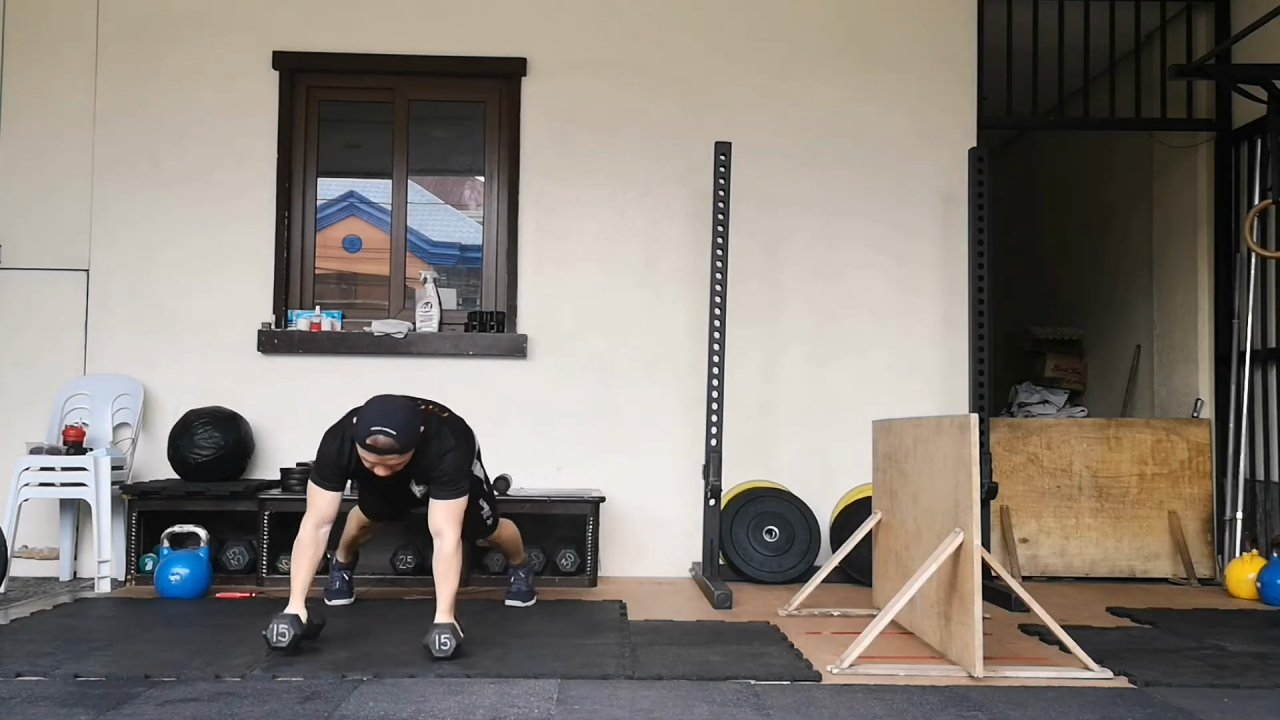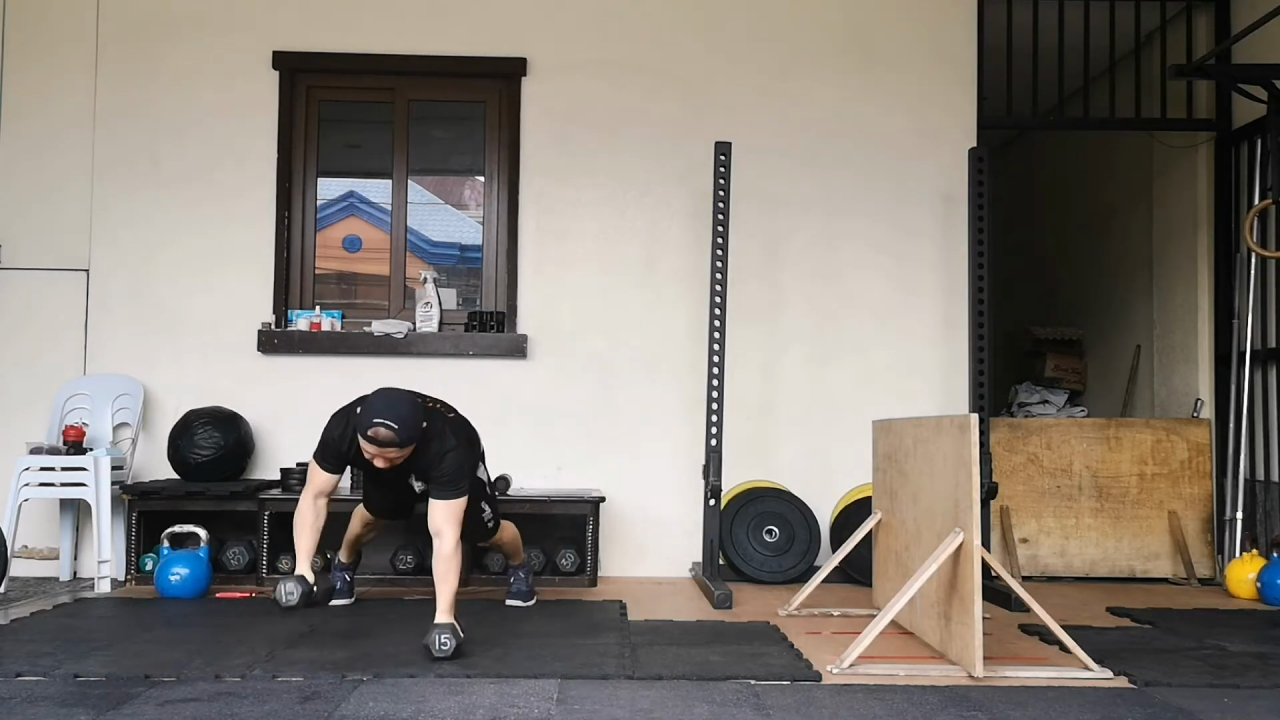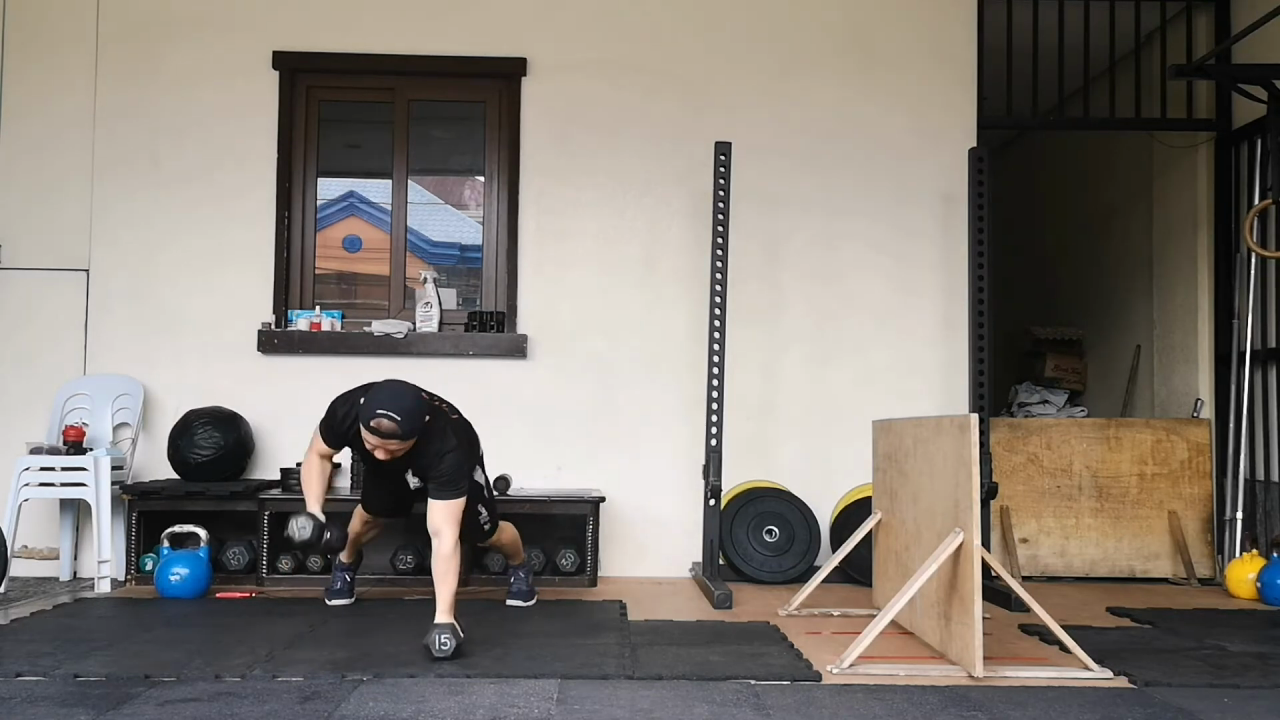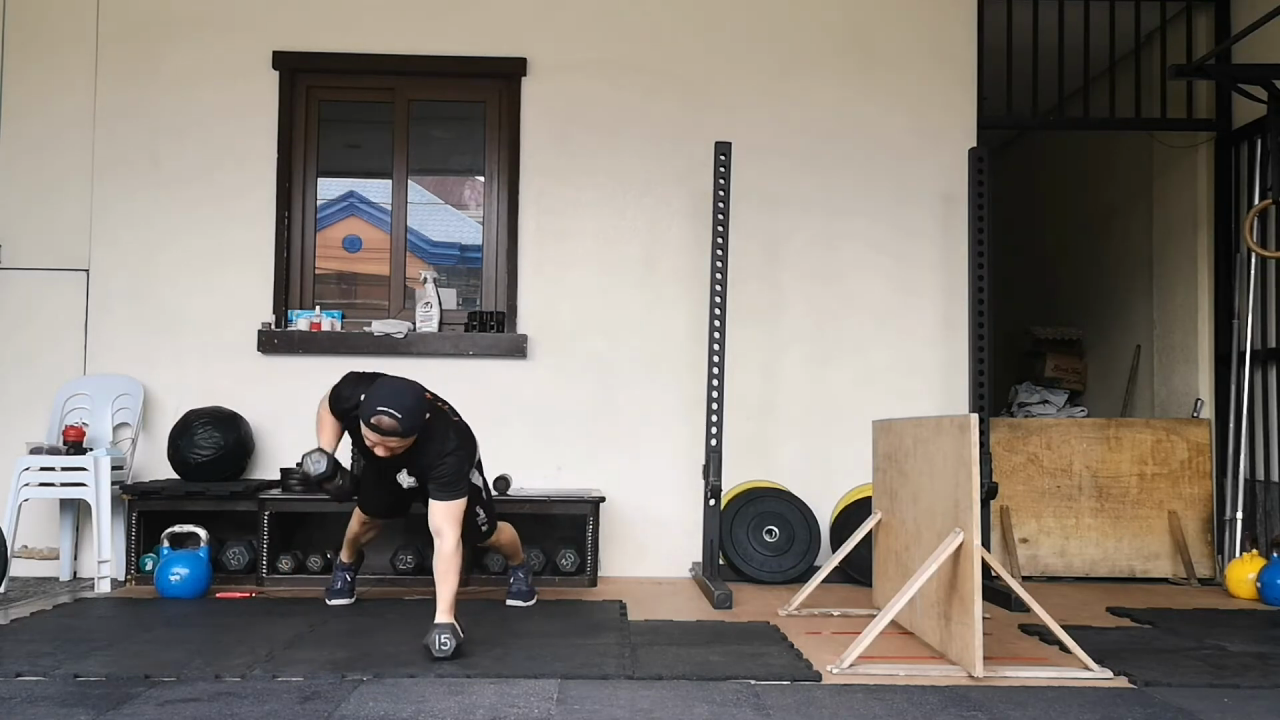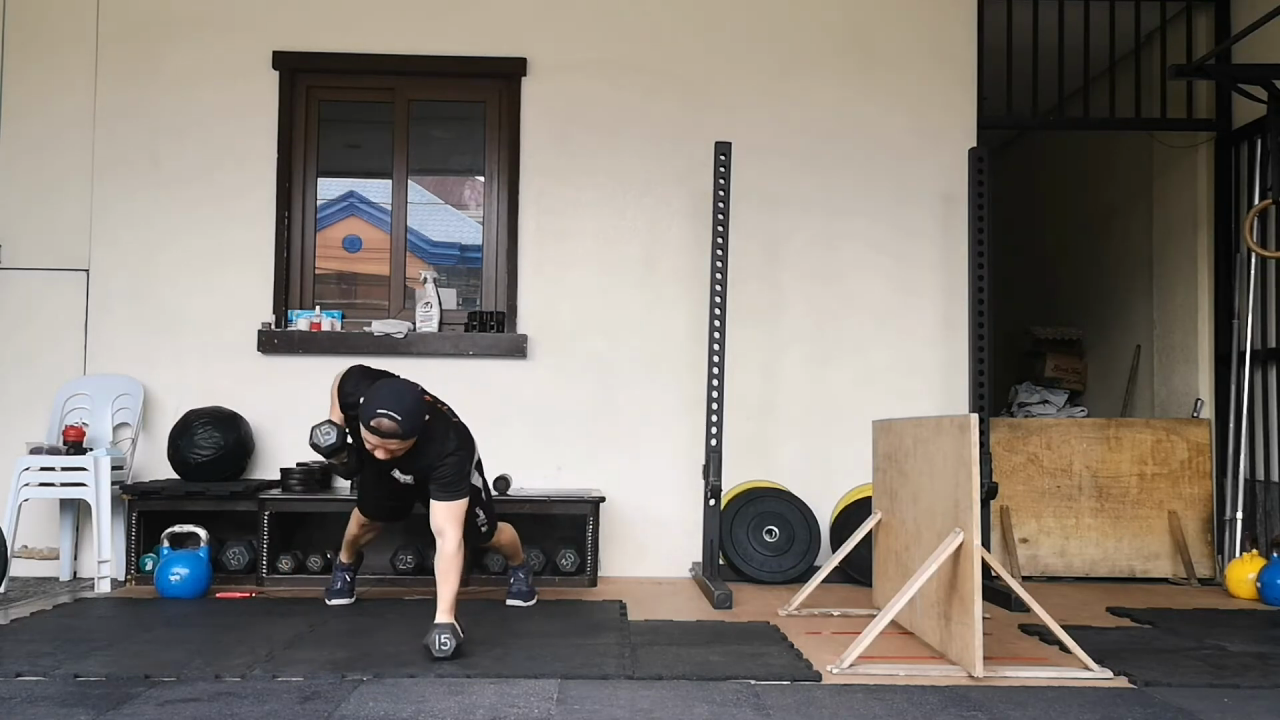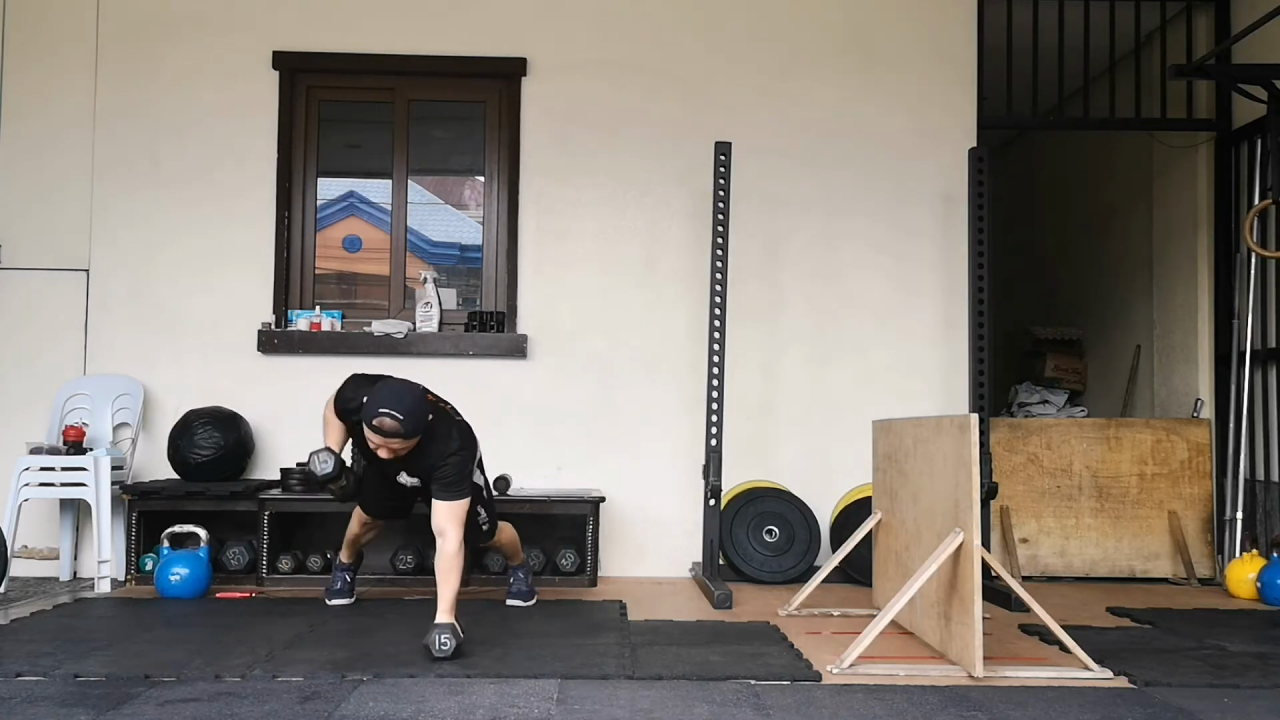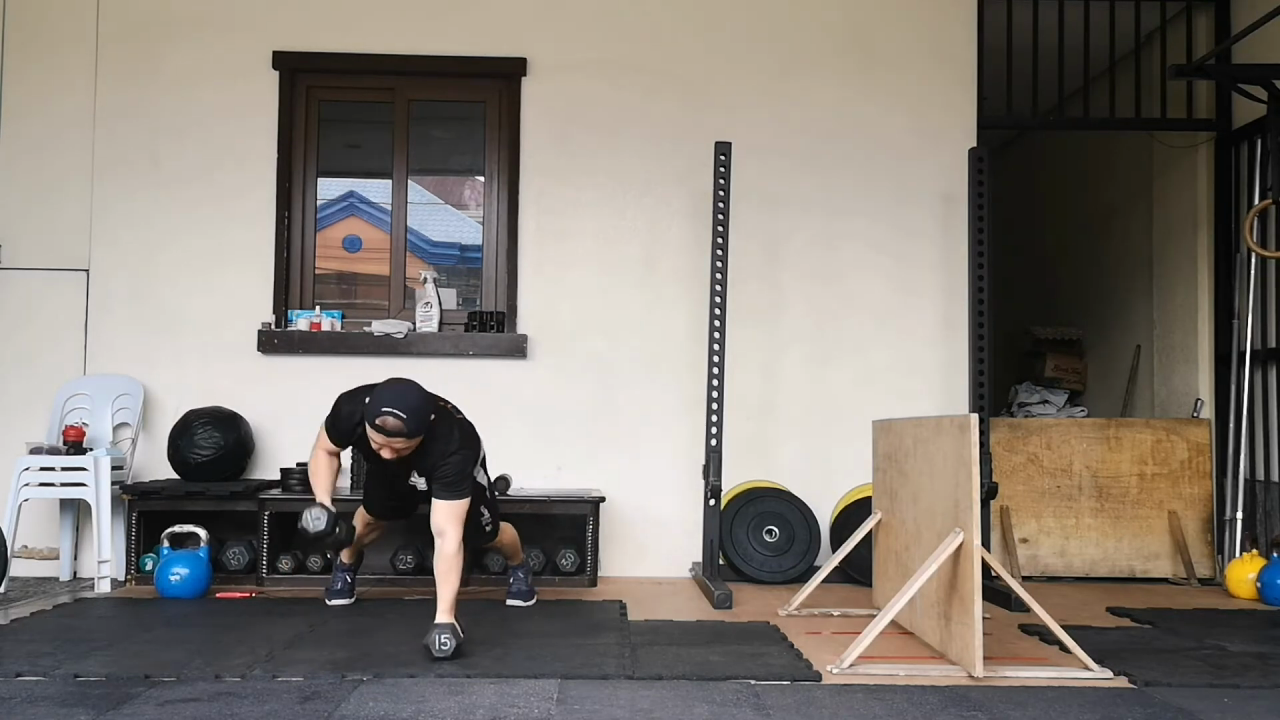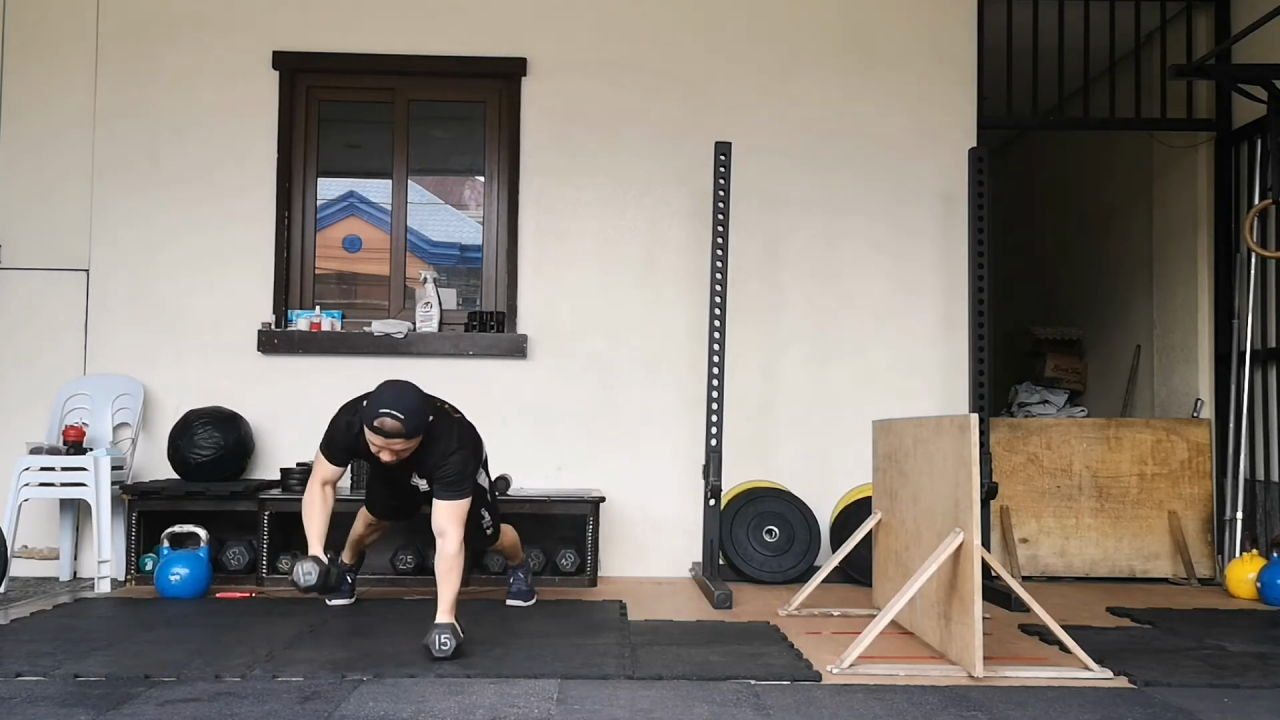
dt=0.1s
person 1, frame 1
left shoulder: (447, 449)
right shoulder: (340, 441)
left elbow: (446, 536)
right elbow: (318, 521)
left wrist: (445, 615)
right wrist: (296, 603)
left hip: (453, 469)
left knee: (485, 529)
left ankle: (519, 566)
right ankle: (342, 563)
person 1, frame 2
left shoulder: (448, 449)
right shoulder: (344, 428)
left elbow: (445, 536)
right elbow: (315, 497)
left wrist: (444, 616)
right wrist: (302, 567)
left hip: (457, 464)
left knee: (487, 534)
left ankle: (519, 566)
right ankle: (344, 563)
person 1, frame 3
left shoulder: (450, 448)
right shoulder: (346, 411)
left elbow: (444, 535)
right elbow: (318, 456)
left wrist: (444, 615)
right wrist: (313, 512)
left hip: (449, 470)
left knee: (485, 533)
left ankle: (518, 566)
right ankle: (346, 563)
person 1, frame 4
left shoulder: (449, 448)
right shoulder: (354, 396)
left elbow: (445, 536)
right elbow: (329, 407)
left wrist: (445, 616)
left hip: (449, 463)
left knee: (484, 535)
right knee: (369, 515)
left ankle: (519, 566)
right ankle: (346, 563)
person 1, frame 5
left shoulder: (449, 450)
right shoulder: (355, 389)
left elbow: (447, 536)
right elbow: (338, 387)
left wrist: (445, 615)
left hip: (449, 468)
left knee: (483, 536)
left ankle: (519, 566)
right ankle: (345, 564)
person 1, frame 6
left shoulder: (451, 448)
right shoulder: (356, 396)
left elbow: (448, 537)
right elbow: (335, 409)
left wrist: (445, 616)
left hip: (451, 468)
left knee: (484, 535)
right knee: (370, 516)
left ankle: (519, 566)
right ankle: (345, 564)
person 1, frame 7
left shoulder: (453, 448)
right shoulder: (352, 410)
left elbow: (447, 536)
right elbow: (324, 450)
left wrist: (445, 615)
right wrist: (323, 502)
left hip: (452, 470)
left knee: (484, 535)
left ankle: (518, 566)
right ankle: (346, 564)
person 1, frame 8
left shoulder: (453, 448)
right shoulder: (350, 420)
left elbow: (448, 536)
right elbow: (321, 483)
left wrist: (445, 616)
right wrist: (315, 550)
left hip: (455, 469)
left knee: (485, 539)
left ankle: (518, 566)
right ankle: (347, 564)
